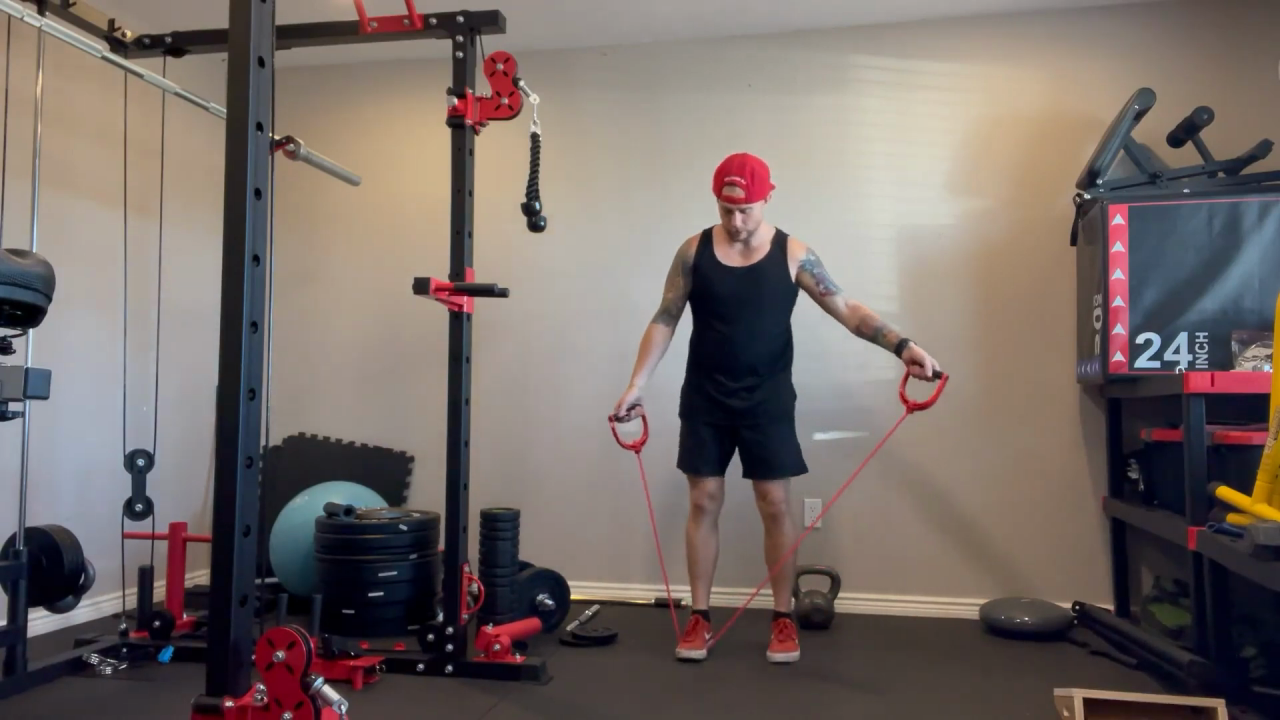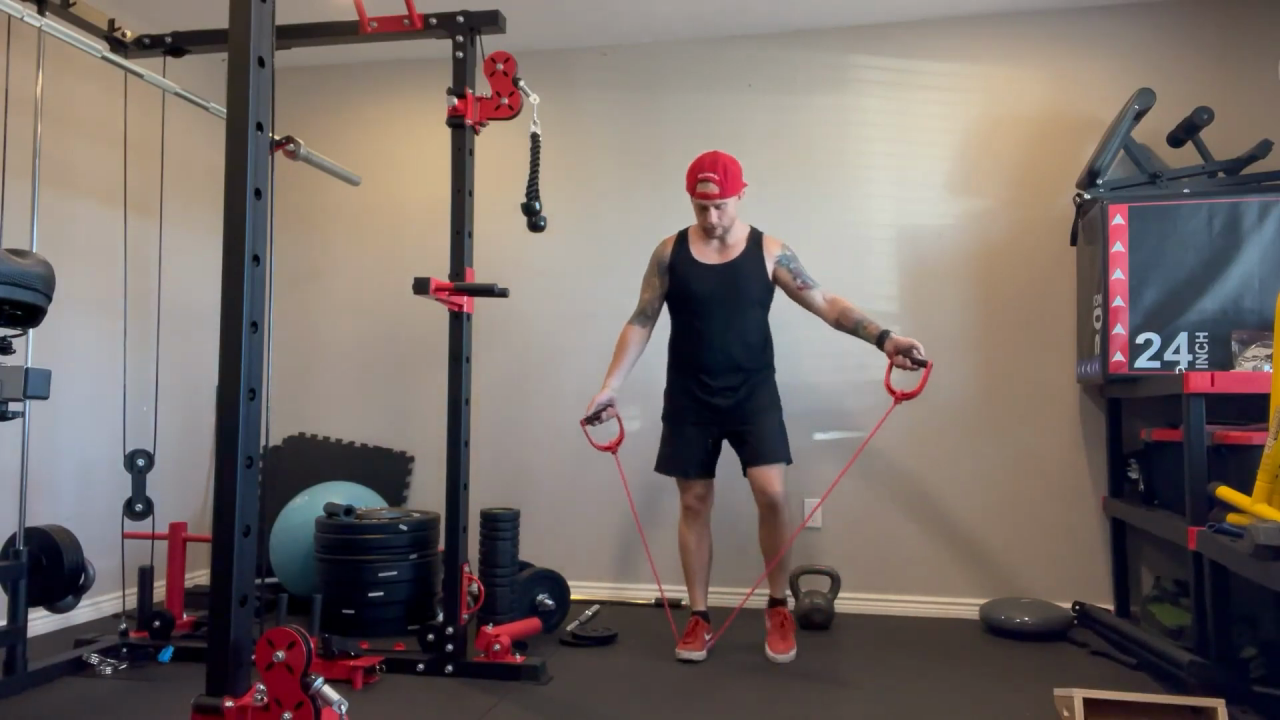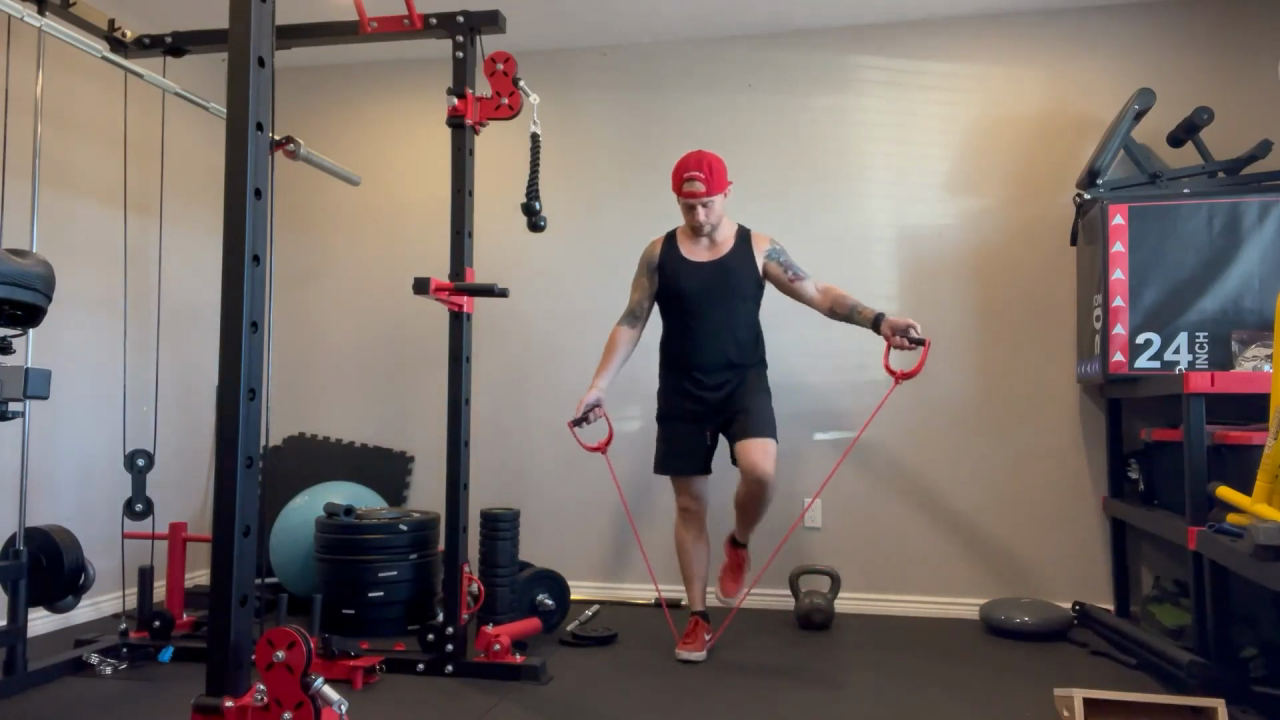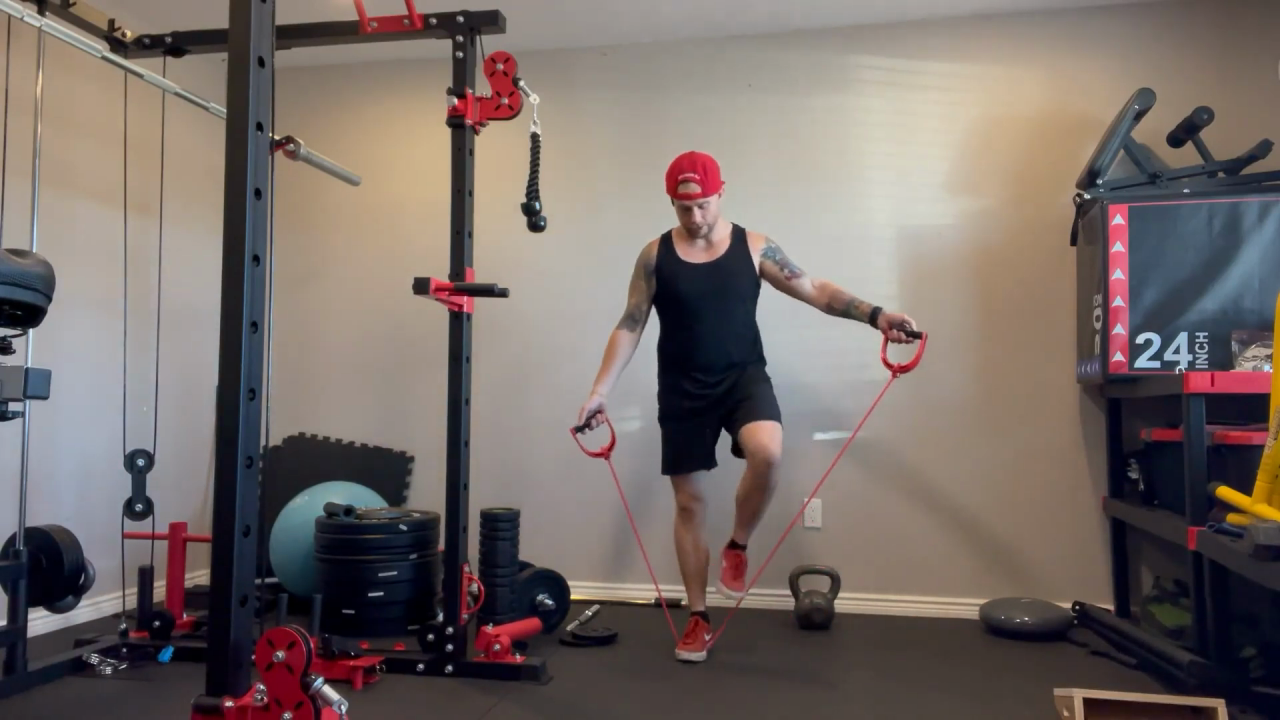
dt=0.2s
person 1, frame 1
left shoulder: (794, 254)
right shoulder: (693, 251)
left elbow: (846, 309)
right elbow: (664, 321)
left wrist: (901, 346)
right wrist: (637, 384)
left hip: (767, 397)
right hip: (705, 397)
left knee: (775, 505)
right knee: (704, 502)
left ankle: (782, 617)
right ankle: (699, 617)
person 1, frame 2
left shoulder: (770, 251)
right shoulder: (670, 252)
left elbow: (825, 303)
right elbow: (641, 322)
left wrist: (884, 338)
right wrist: (610, 386)
left hip: (753, 391)
right hip: (689, 397)
left knee: (772, 493)
right knee: (694, 504)
left ankle: (779, 603)
right ankle: (699, 617)
person 1, frame 3
left shoulder: (758, 247)
right shoulder: (659, 253)
left elbow: (817, 293)
right elbow: (631, 323)
left wrist: (878, 320)
right wrist: (598, 386)
left hip: (744, 381)
right hip: (682, 393)
left knee: (760, 469)
right knee: (689, 502)
left ankle: (736, 546)
right ankle: (698, 619)
person 1, frame 4
left shoulder: (753, 246)
right shoulder: (655, 255)
left elbow: (813, 289)
right elbow: (629, 327)
left wrist: (875, 314)
right wrist: (599, 392)
left hip: (744, 377)
right hip: (683, 392)
left knee: (767, 453)
right knee: (689, 501)
left ankle: (738, 546)
right ankle: (698, 619)
